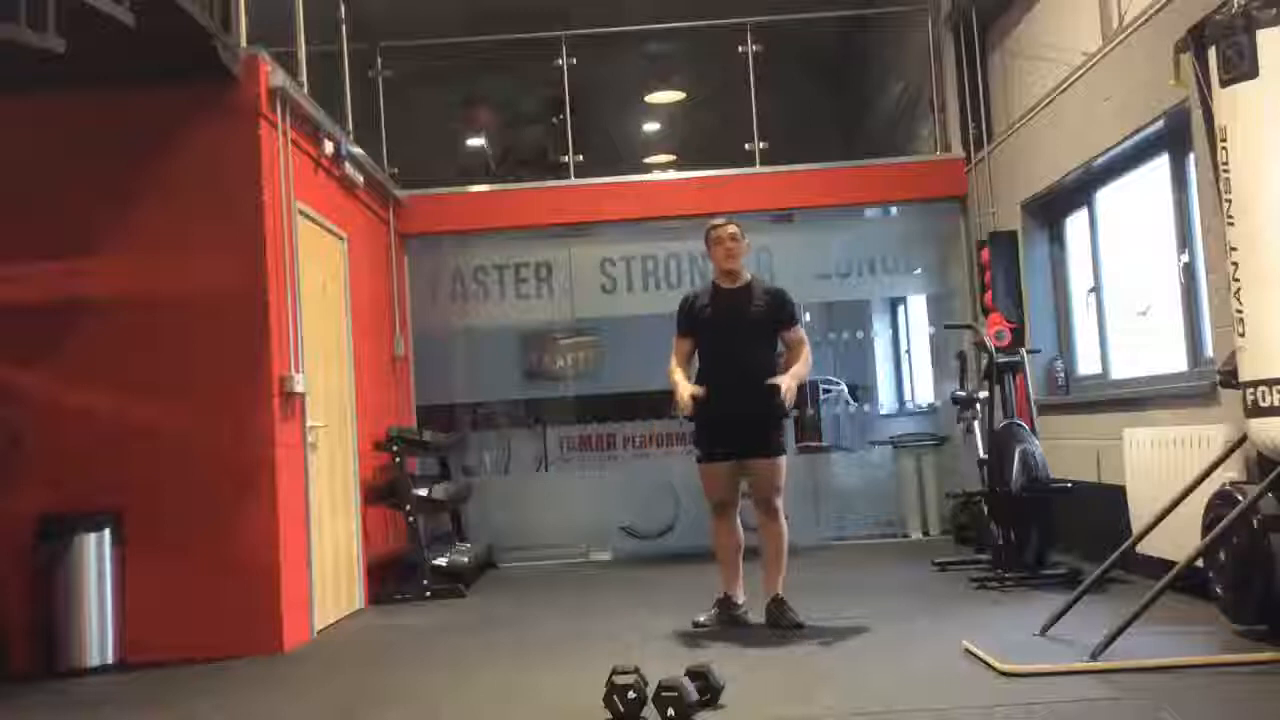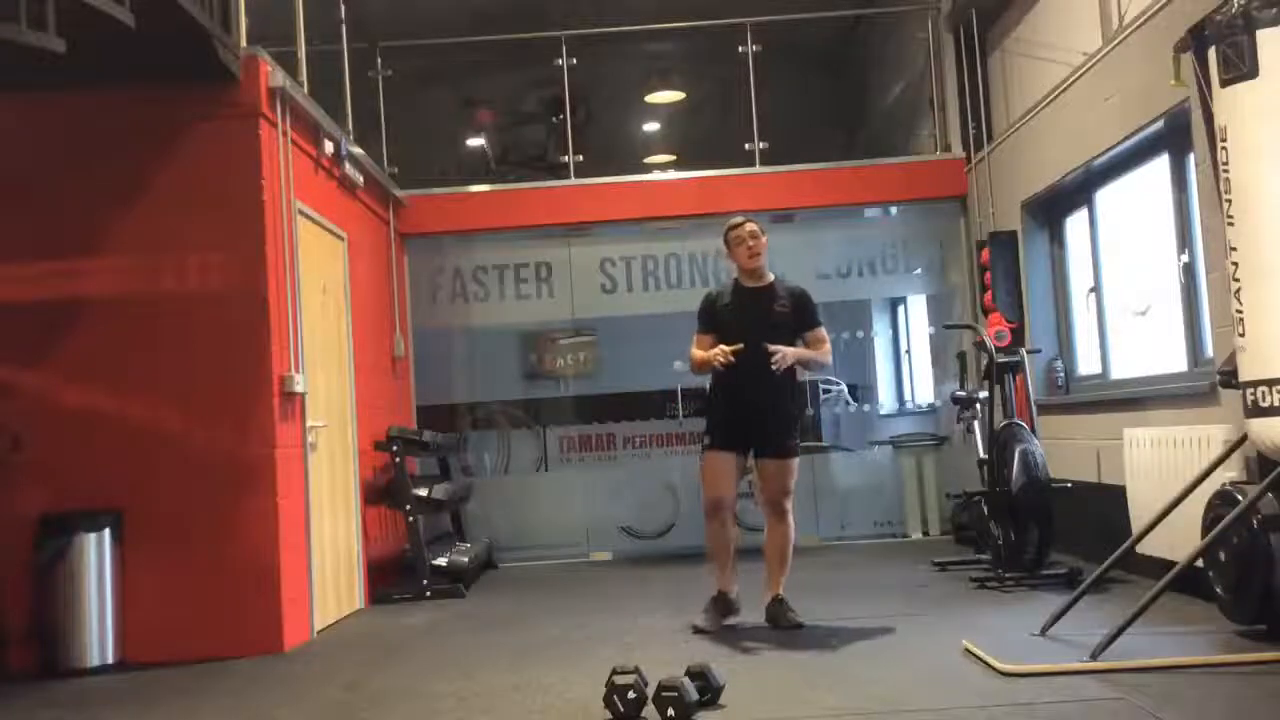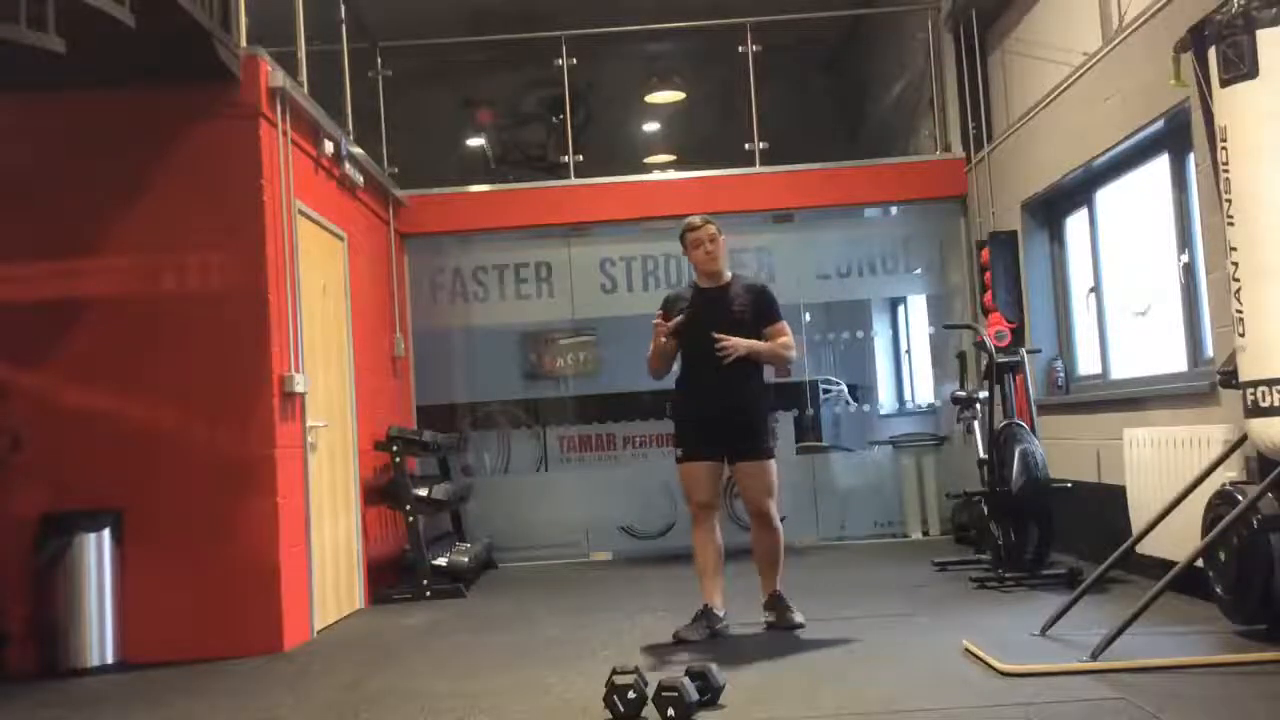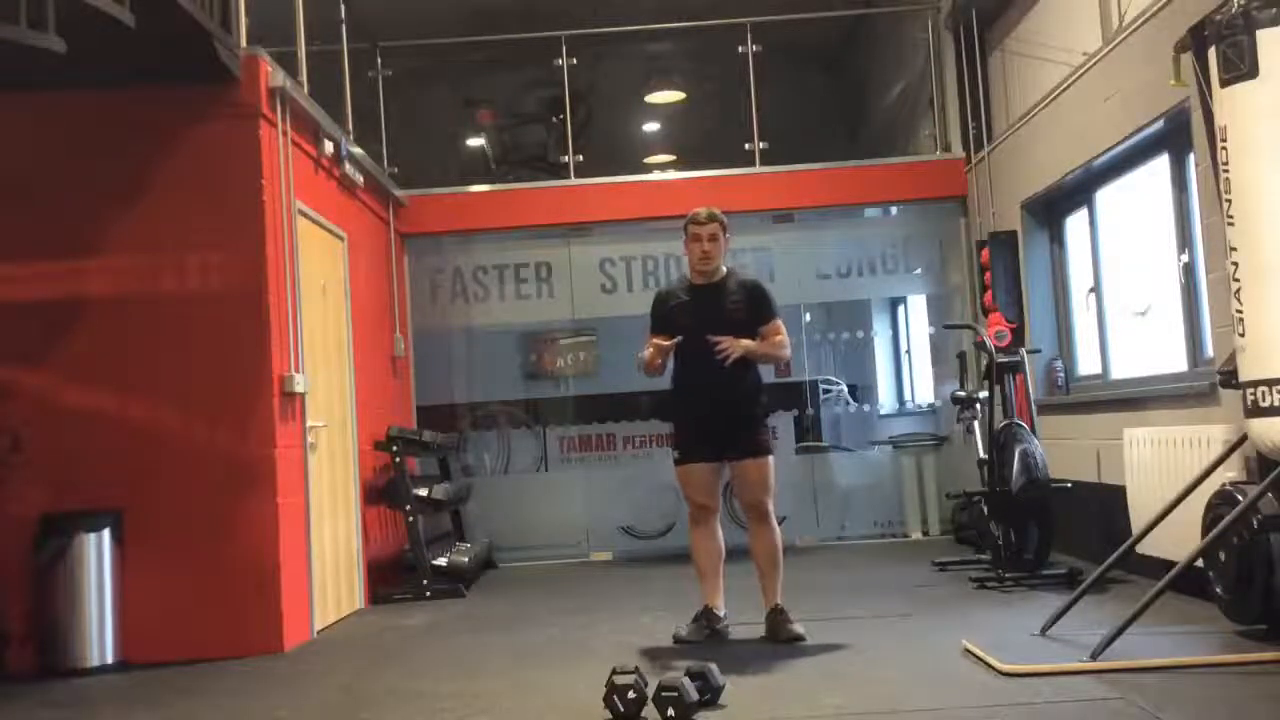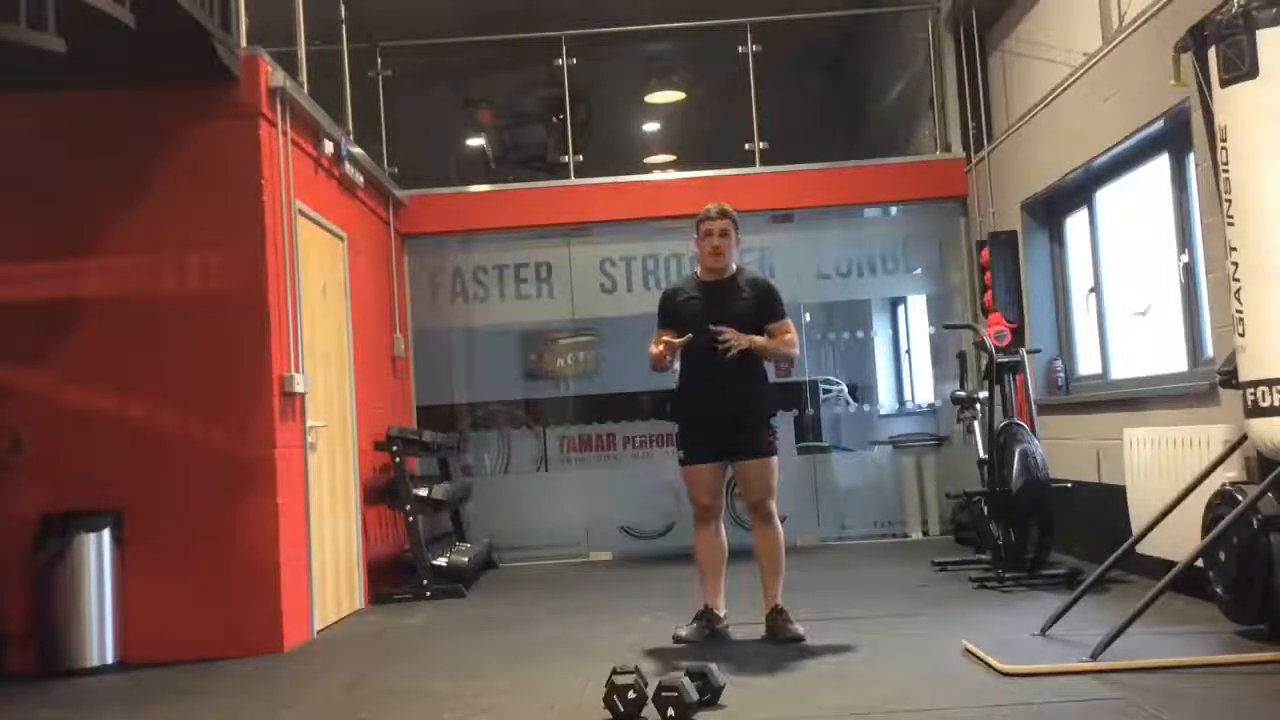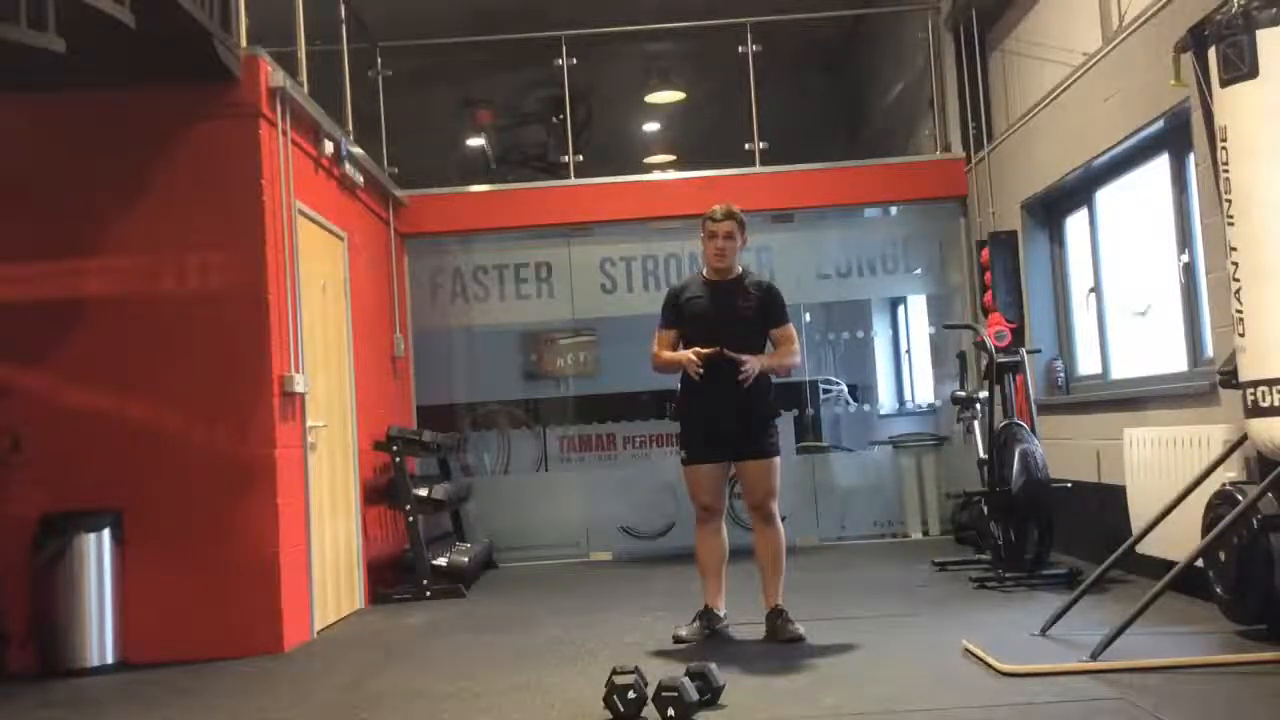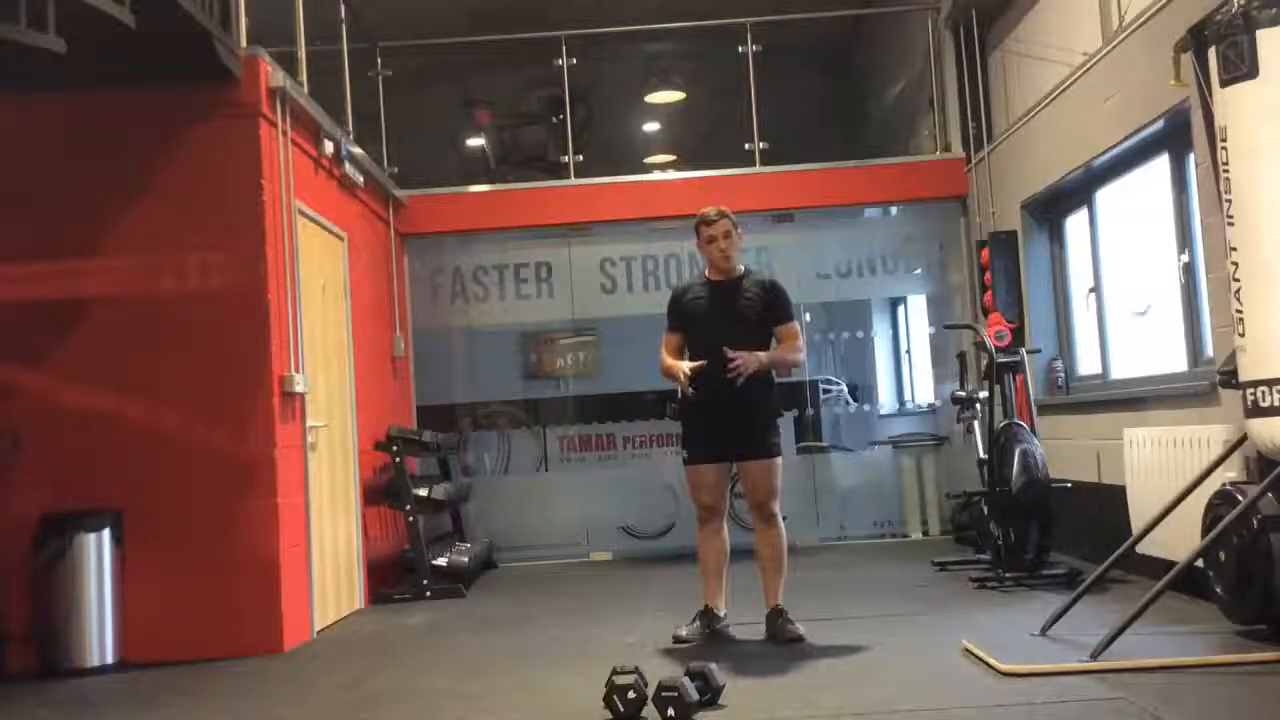
dt=0.7s
person 1, frame 1
left shoulder: (773, 297)
right shoulder: (694, 303)
left elbow: (800, 348)
right elbow: (679, 357)
left wrist: (792, 375)
right wrist: (682, 384)
left hip: (763, 418)
right hip: (714, 421)
left knee: (770, 506)
right knee: (722, 509)
left ankle: (775, 599)
right ankle: (731, 600)
person 1, frame 2
left shoulder: (795, 297)
right shoulder: (716, 300)
left elbow: (824, 354)
right elbow: (696, 360)
left wrist: (795, 354)
right wrist: (711, 357)
left hip: (778, 417)
right hip: (726, 417)
left knee: (778, 506)
right knee: (716, 504)
left ankle: (776, 599)
right ankle: (725, 595)
person 1, frame 3
left shoulder: (755, 293)
right shoulder: (675, 303)
left elbow: (788, 350)
right elbow: (657, 371)
left wrist: (749, 345)
right wrist: (658, 342)
left hip: (748, 417)
right hip: (695, 421)
left knee: (763, 510)
right knee: (702, 511)
left ankle: (774, 596)
right ankle: (712, 610)
person 1, frame 4
left shoulder: (750, 290)
right shoulder: (668, 299)
left elbow: (783, 348)
right elbow: (652, 366)
left wrist: (746, 346)
right wrist: (654, 356)
left hip: (745, 417)
right hip: (693, 421)
left knee: (760, 510)
right knee: (702, 512)
left ankle: (775, 611)
right ankle: (713, 612)
person 1, frame 5
left shoulder: (759, 288)
right shoulder: (676, 295)
left elbow: (791, 346)
right elbow: (657, 360)
left wrist: (751, 340)
right wrist: (663, 352)
left hip: (751, 417)
right hip: (697, 421)
left knee: (763, 509)
right knee: (705, 512)
left ankle: (775, 611)
right ankle: (713, 612)
person 1, frame 6
left shoulder: (763, 291)
right shoulder: (681, 295)
left elbow: (792, 353)
right elbow: (658, 356)
left wrist: (762, 362)
right wrist: (678, 358)
left hip: (754, 418)
right hip: (700, 421)
left knee: (765, 511)
right knee: (707, 513)
left ankle: (775, 611)
right ankle: (713, 611)
person 1, frame 7
left shoulder: (766, 289)
right shoulder: (684, 296)
left elbow: (796, 350)
right elbow: (667, 353)
left wrist: (759, 358)
right wrist: (678, 368)
left hip: (755, 418)
right hip: (702, 420)
left knee: (766, 510)
right knee: (708, 513)
left ankle: (776, 611)
right ankle: (713, 612)
